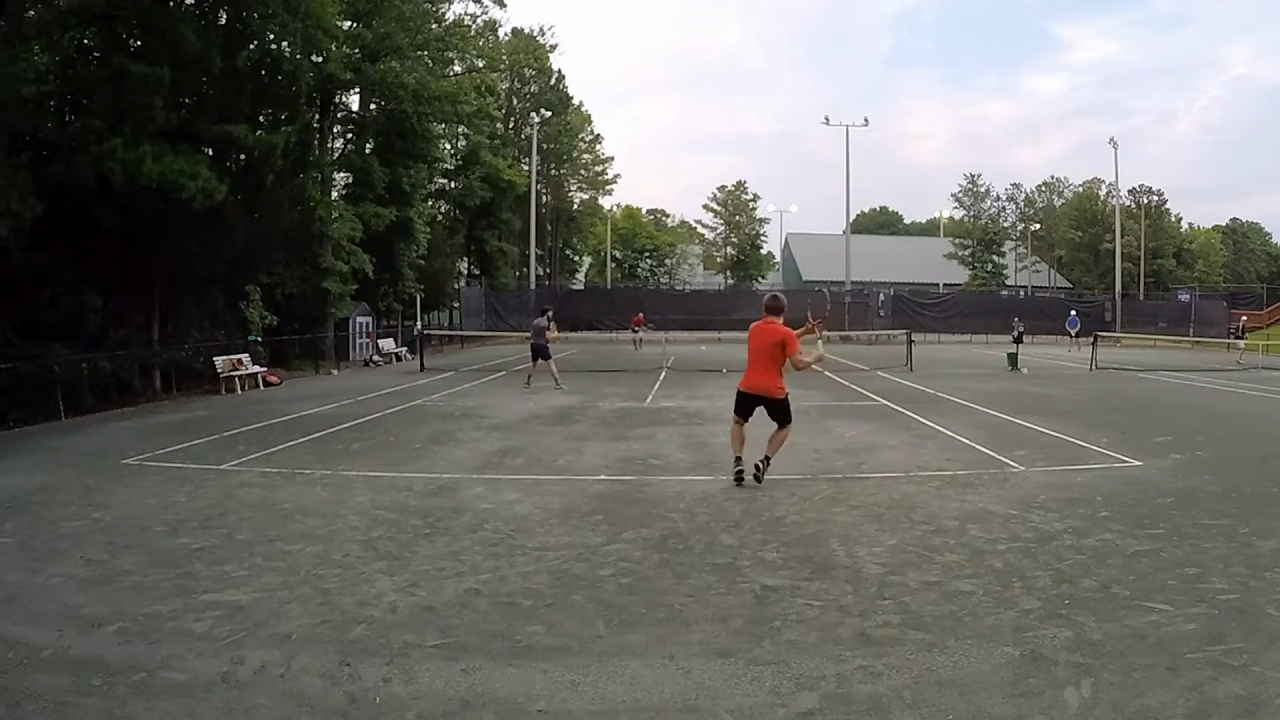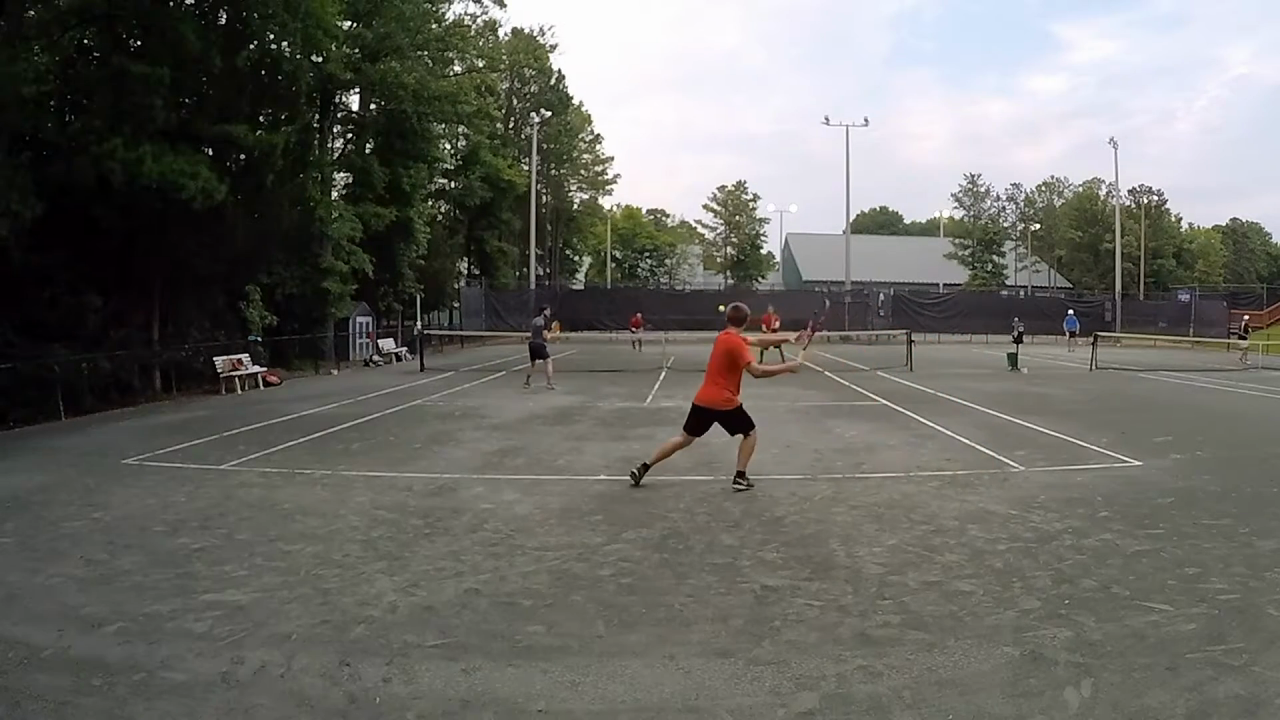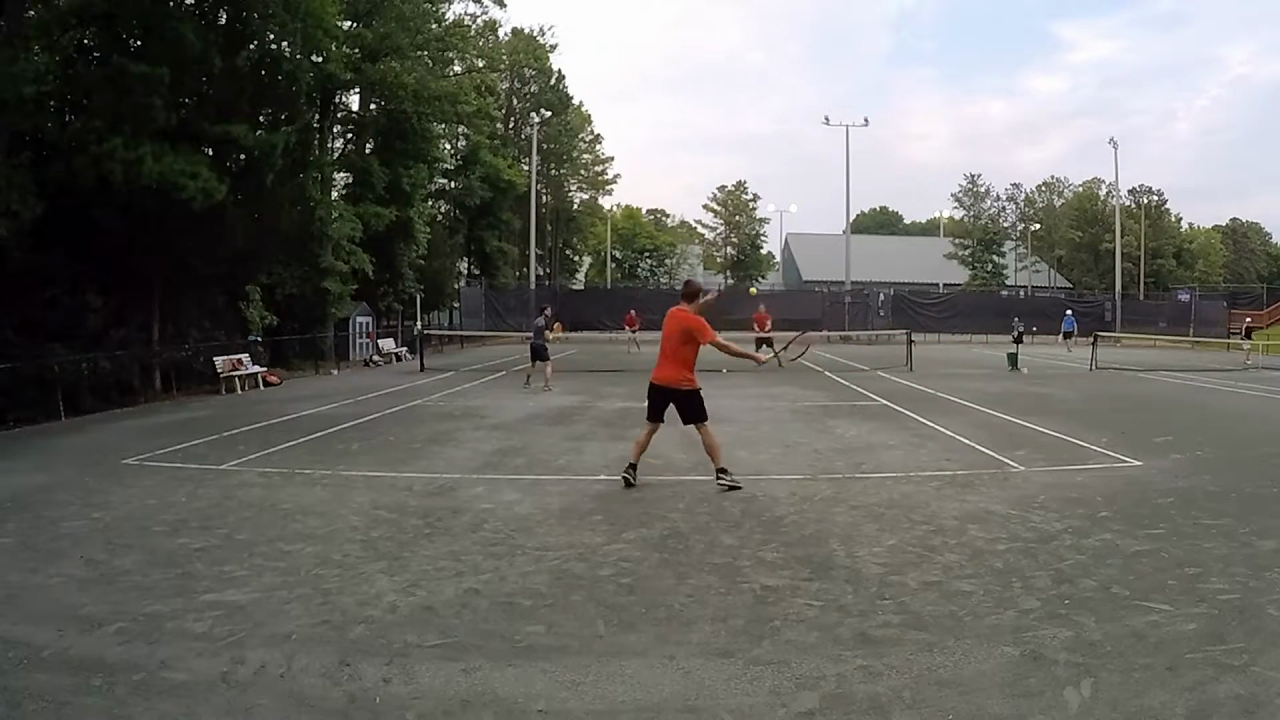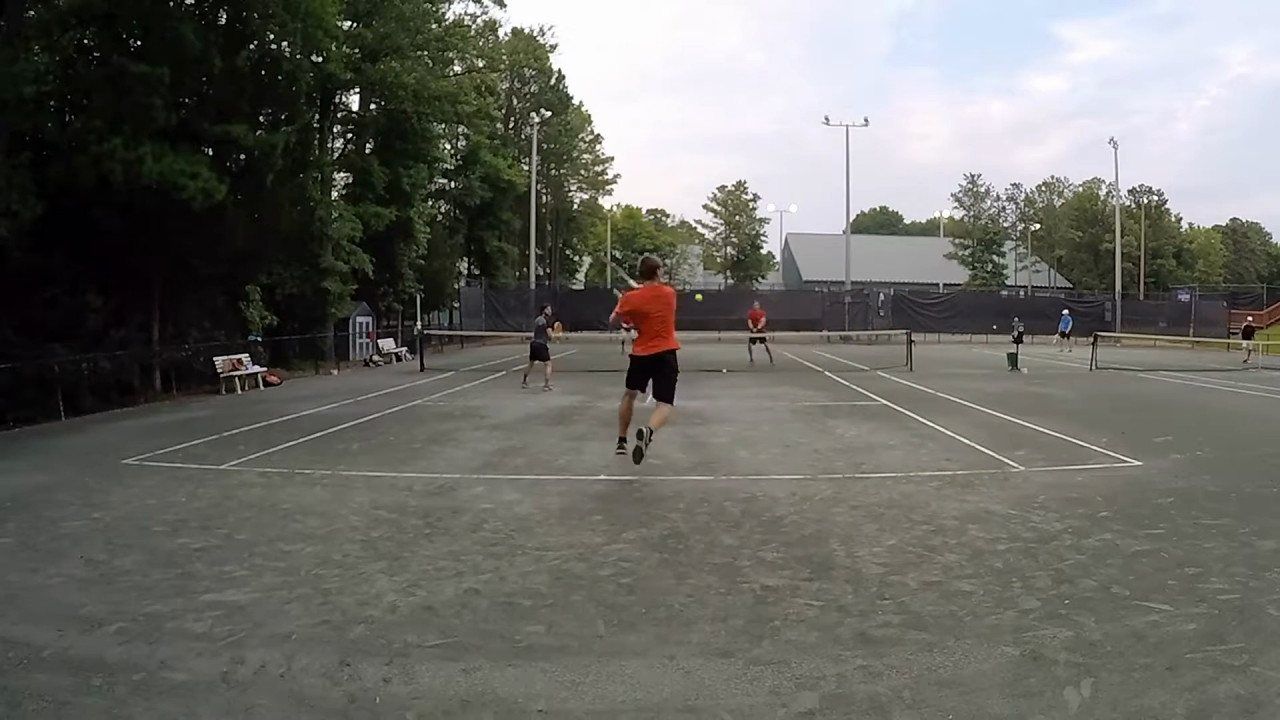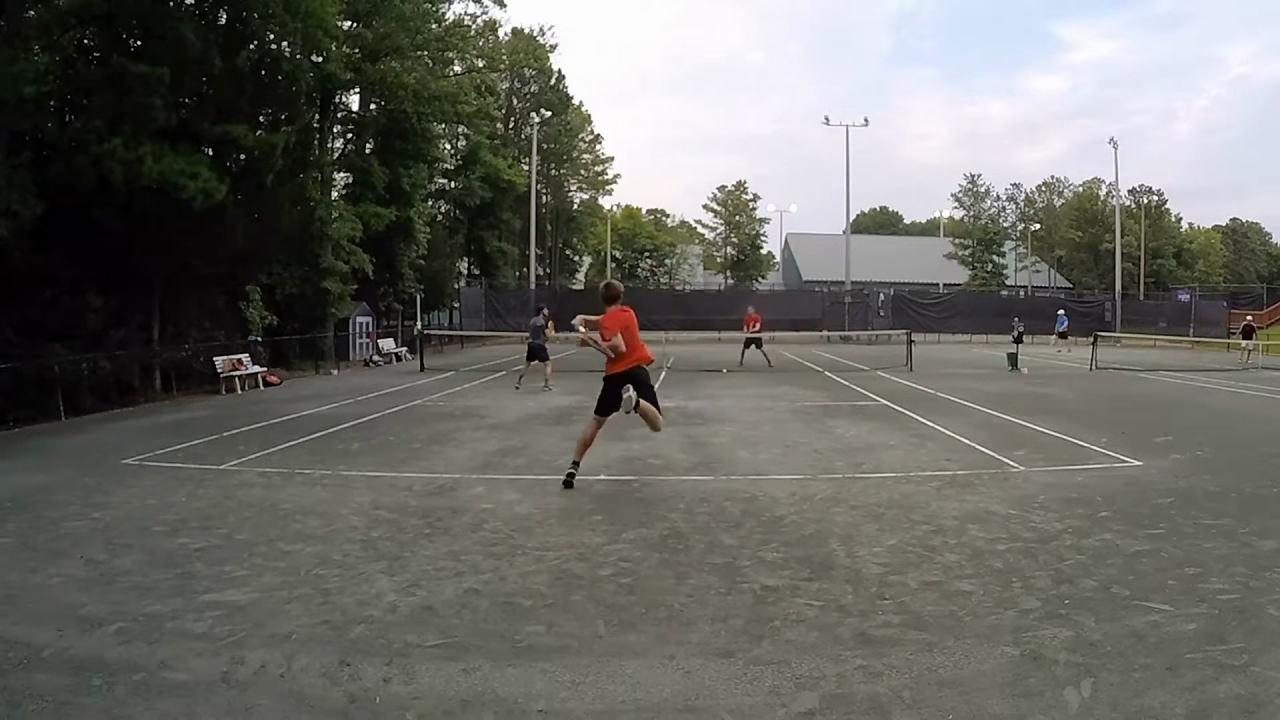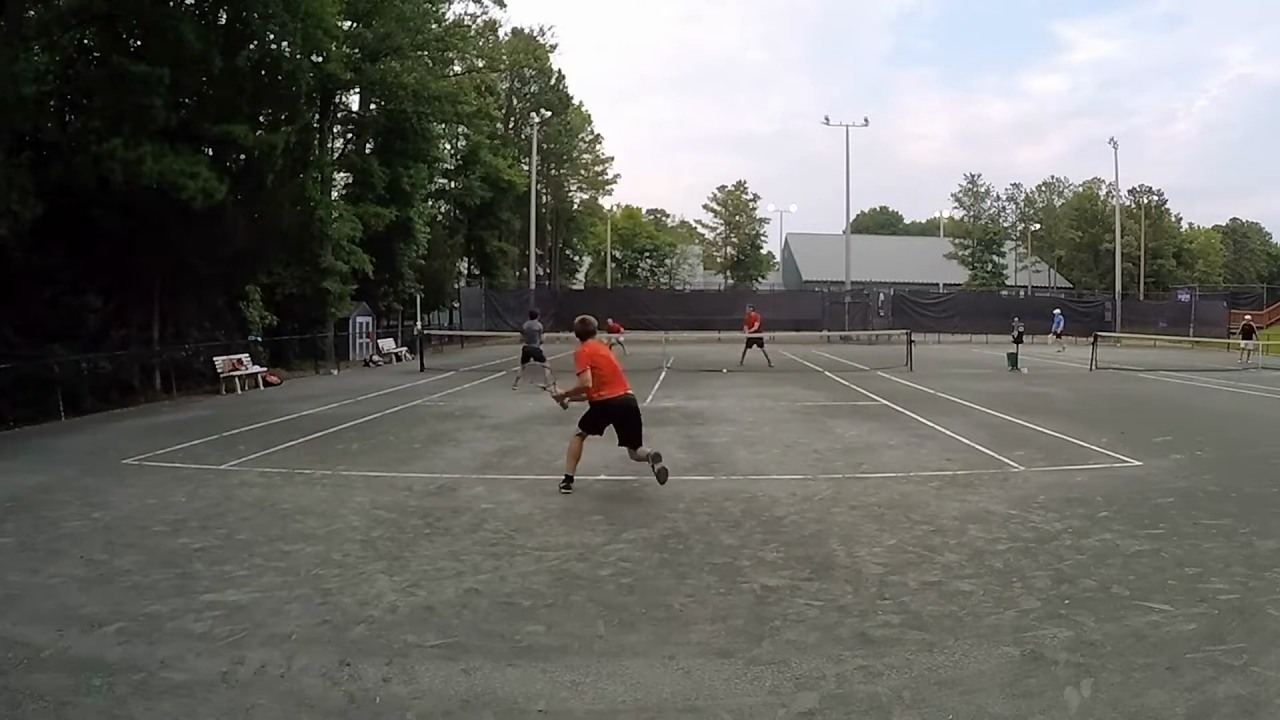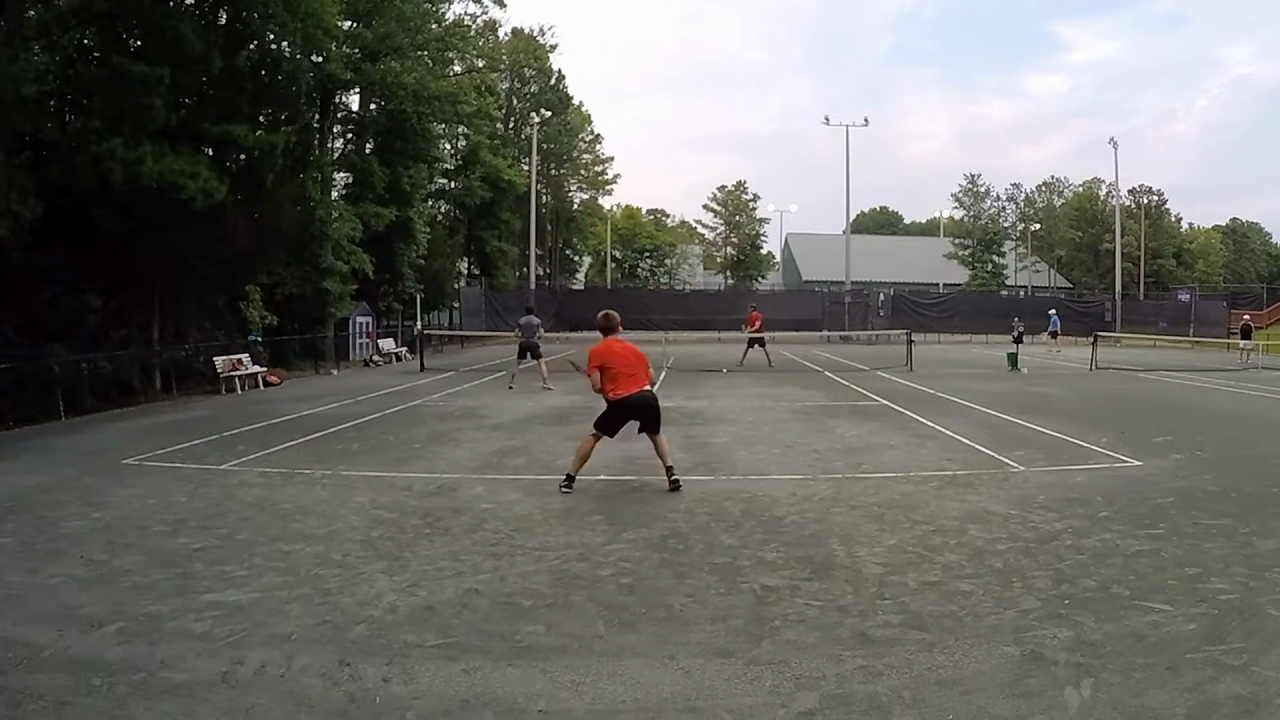
dt=0.2s
person 1, frame 1
left shoulder: (753, 328)
right shoulder: (785, 333)
right elbow: (798, 364)
left wrist: (801, 332)
right wrist: (814, 357)
left hip: (747, 388)
right hip: (774, 391)
left knee: (738, 423)
right knee: (784, 427)
left ankle: (738, 463)
right ankle: (764, 462)
person 1, frame 2
left shoulder: (724, 336)
right shoulder: (735, 344)
left elbow: (756, 340)
right elbow: (756, 371)
left wrist: (785, 338)
right wrist: (786, 367)
left hip: (702, 400)
right hip: (724, 404)
left knee: (684, 438)
right knee: (750, 435)
left ankle: (643, 468)
right ankle: (740, 477)
person 1, frame 3
left shoulder: (672, 313)
right shoulder: (696, 322)
right elbow: (723, 346)
left wrist: (705, 300)
right wrist: (754, 356)
left hip: (658, 381)
right hip: (683, 384)
left knee: (651, 427)
right knee: (703, 428)
left ankle: (630, 469)
right ankle: (722, 473)
person 1, frame 4
left shoulder: (631, 298)
right shoulder: (669, 292)
left elbow: (614, 320)
left wrist: (621, 305)
left hip: (642, 355)
right hip: (666, 355)
left knee: (629, 395)
right knee: (665, 408)
left ankle: (621, 442)
right ankle: (647, 432)
person 1, frame 5
left shoulder: (608, 320)
right shoulder: (628, 313)
left elbow: (619, 350)
left wrist: (593, 341)
right wrist: (584, 319)
left hip: (617, 376)
right hip: (638, 372)
left knee: (596, 422)
right knee: (656, 426)
left ankle: (573, 468)
right ankle: (636, 400)
person 1, frame 6
left shoulder: (582, 352)
right shoulder: (604, 349)
left elbow: (586, 384)
left wrist: (563, 394)
right wrist: (578, 396)
left hip: (607, 403)
right hip: (629, 401)
left knee: (579, 435)
right knee: (636, 452)
left ankle: (567, 480)
right ankle: (651, 456)
person 1, frame 7
left shoulder: (596, 351)
right shoulder: (634, 348)
left elbow: (597, 387)
right elbow: (652, 379)
left wrist: (609, 390)
left hip: (622, 401)
right hip: (646, 398)
left knee: (594, 437)
right knee: (655, 435)
left ankle: (570, 479)
right ankle: (670, 474)
